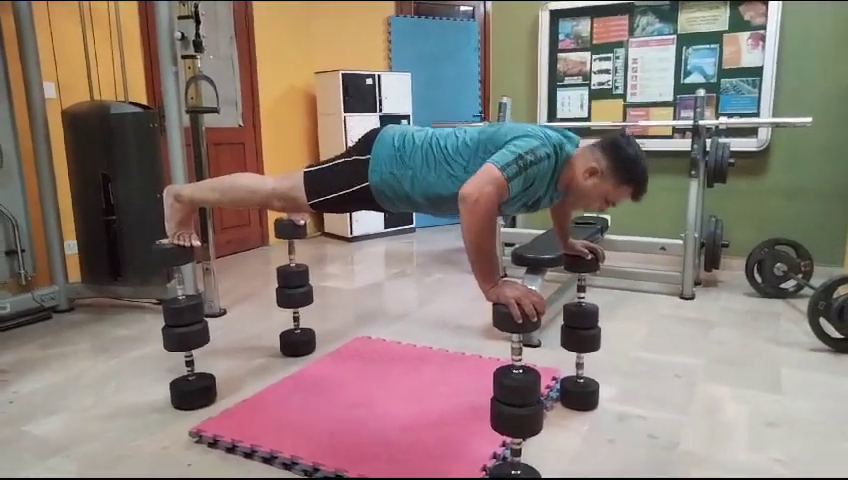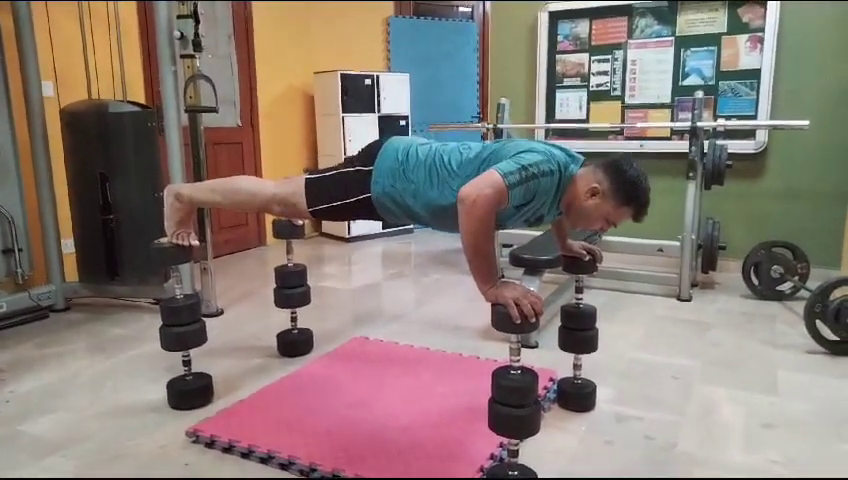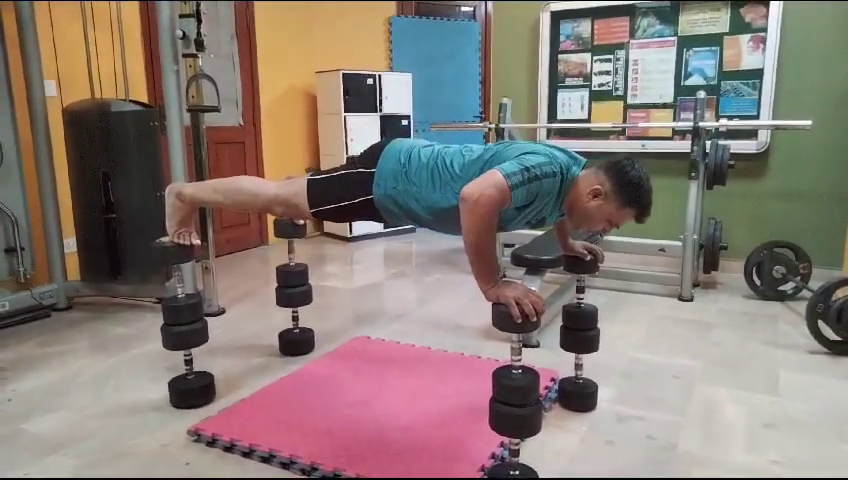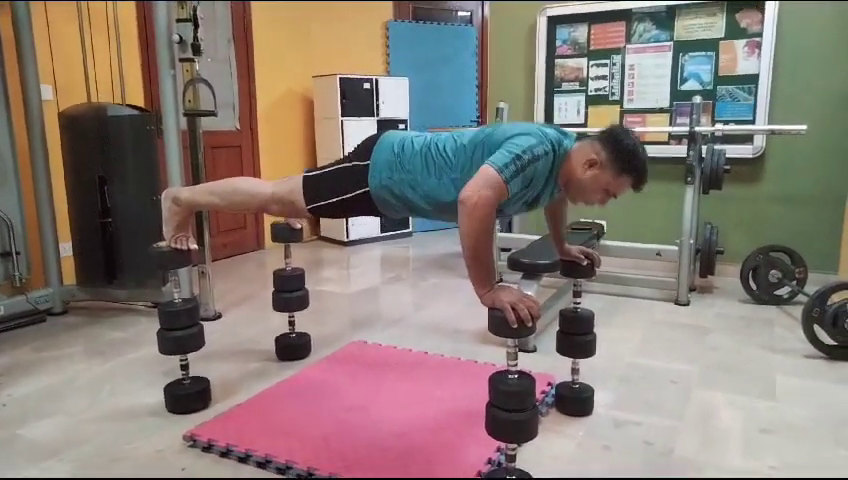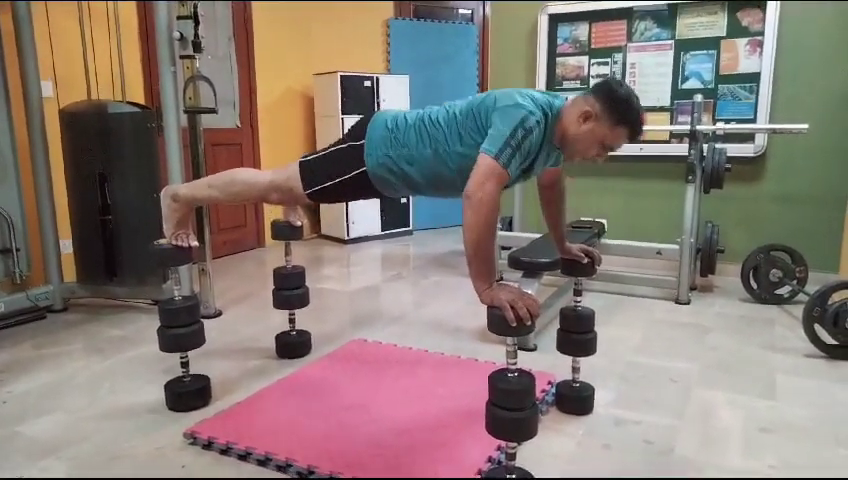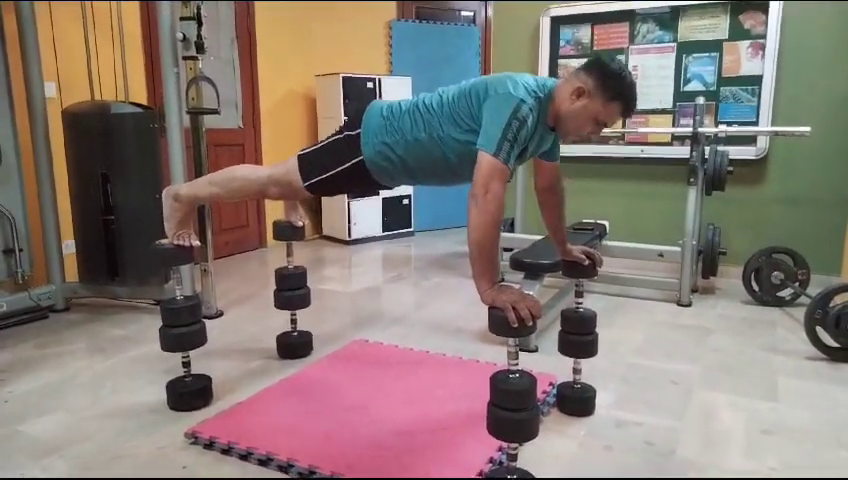
dt=0.3s
person 1, frame 1
left shoulder: (570, 153)
right shoulder: (540, 154)
right elbow: (475, 197)
left wrist: (566, 241)
right wrist: (493, 286)
left hip: (400, 162)
right hip: (385, 164)
right knee: (281, 191)
right ankle: (183, 195)
person 1, frame 2
left shoulder: (572, 169)
right shoulder: (544, 169)
right elbow: (474, 199)
left wrist: (564, 243)
right wrist: (492, 286)
left hip: (407, 165)
right hip: (387, 176)
right knee: (281, 199)
right ankle: (183, 196)
person 1, frame 3
left shoulder: (574, 171)
right shoulder: (546, 171)
right elbow: (476, 198)
left wrist: (566, 243)
right wrist: (494, 285)
left hip: (409, 169)
right hip: (388, 179)
right knee: (281, 198)
right ankle: (185, 195)
person 1, frame 4
left shoulder: (566, 155)
right shoulder: (538, 151)
left elbow: (551, 195)
right elbow: (474, 200)
left wrist: (562, 247)
right wrist: (488, 290)
left hip: (400, 169)
right hip: (383, 172)
right knee: (279, 197)
right ankle: (181, 199)
person 1, frame 5
left shoulder: (557, 125)
right shoulder: (526, 115)
left elbow: (549, 183)
right elbow: (478, 193)
left wrist: (562, 246)
right wrist: (487, 286)
left hip: (395, 160)
right hip: (378, 151)
right knee: (277, 185)
right ankle: (181, 195)
person 1, frame 6
left shoulder: (550, 113)
right shoulder: (519, 101)
left elbow: (547, 182)
right elbow: (486, 191)
left wrist: (563, 247)
right wrist: (489, 287)
left hip: (390, 155)
right hip: (375, 141)
right knee: (276, 180)
right ankle: (182, 196)
